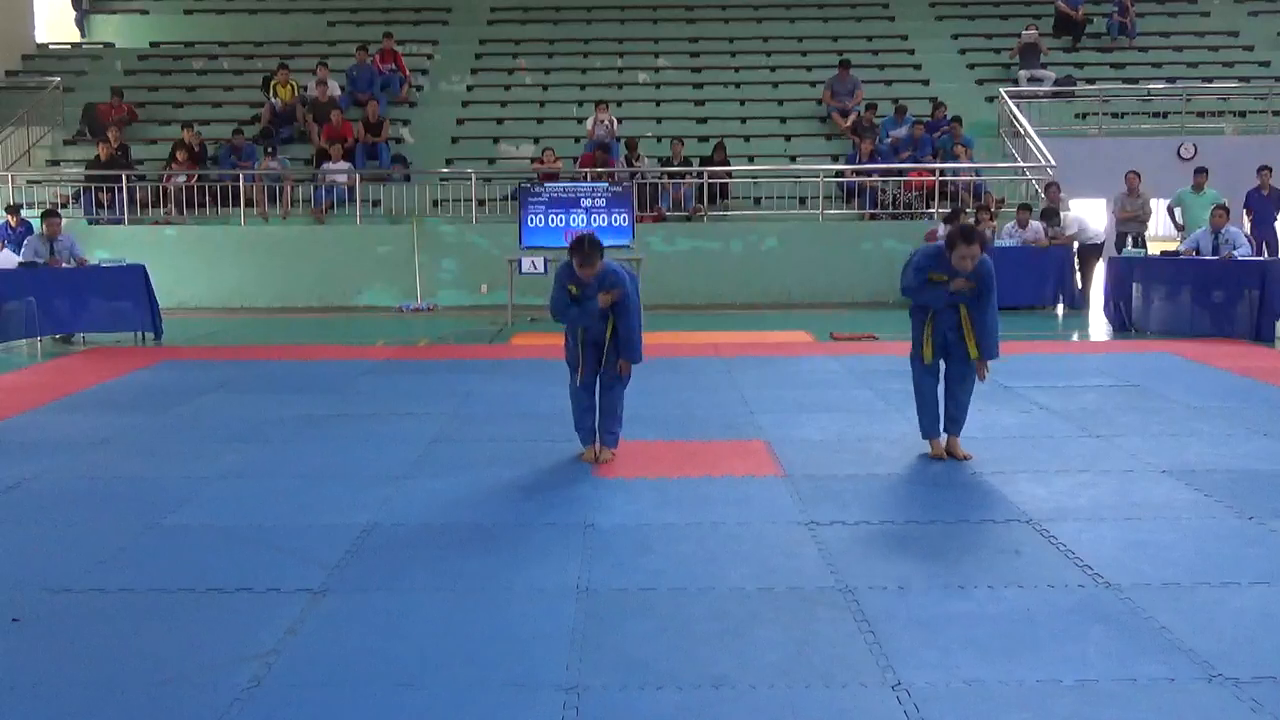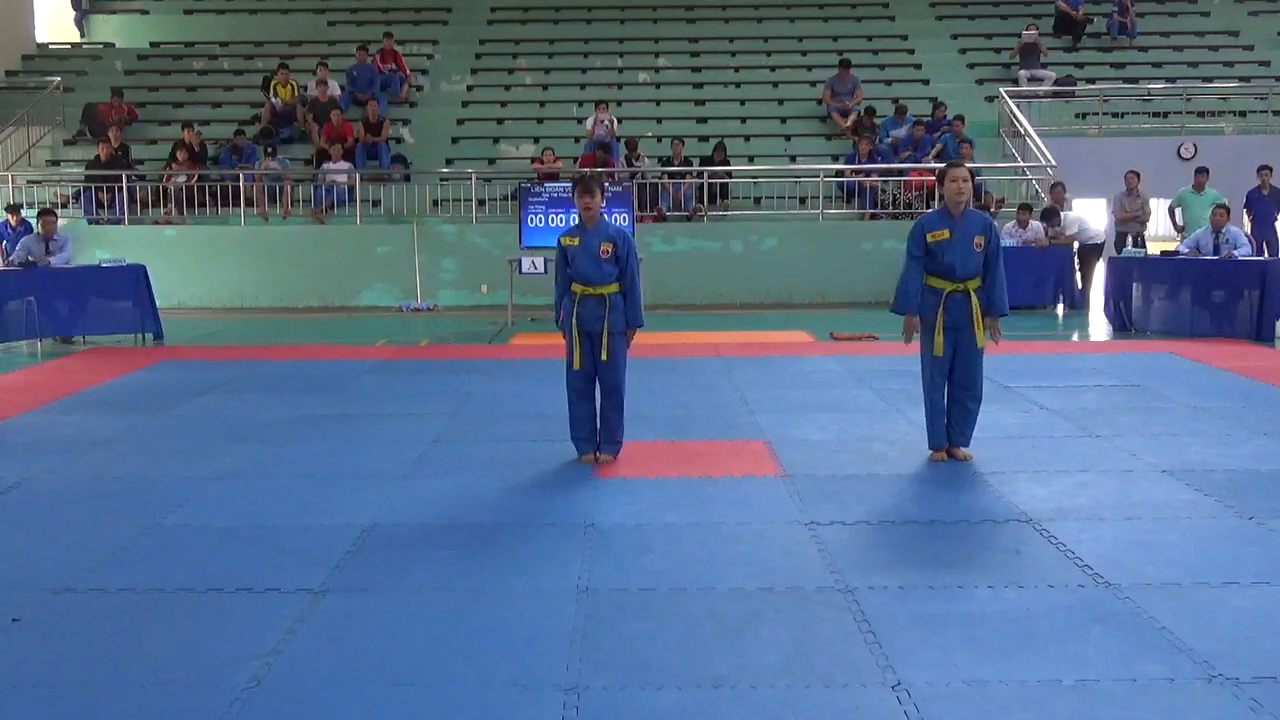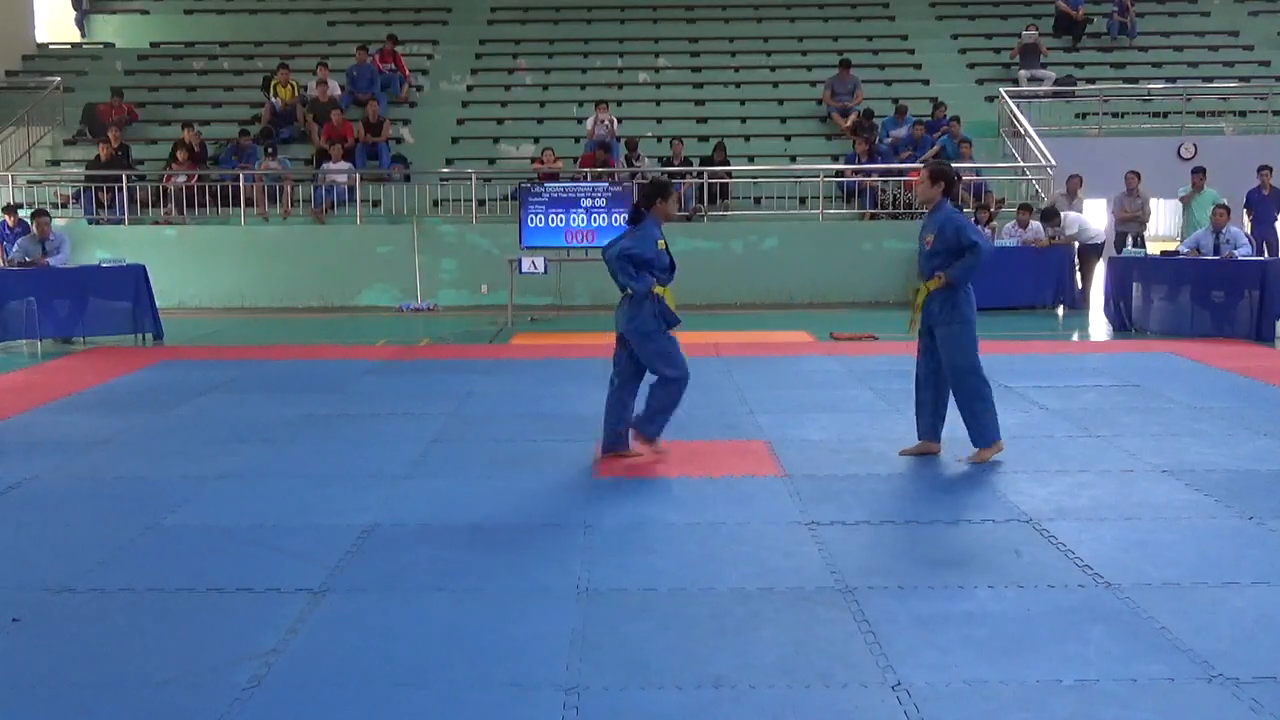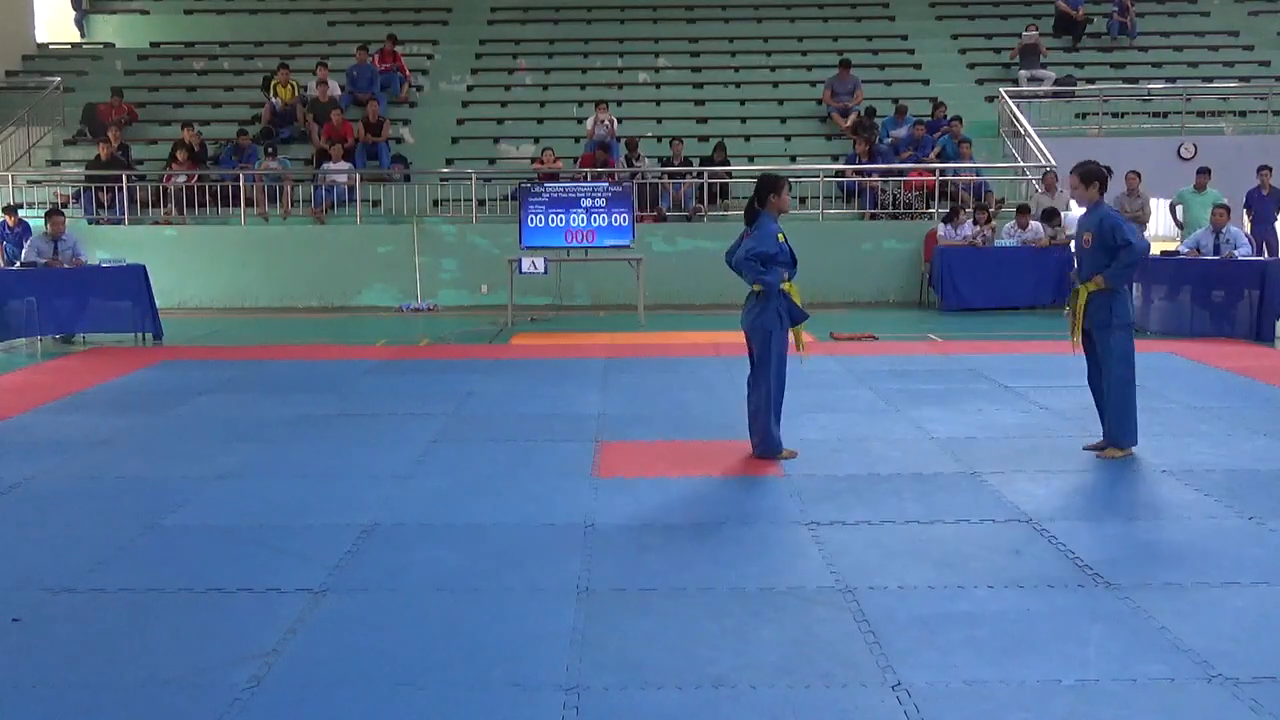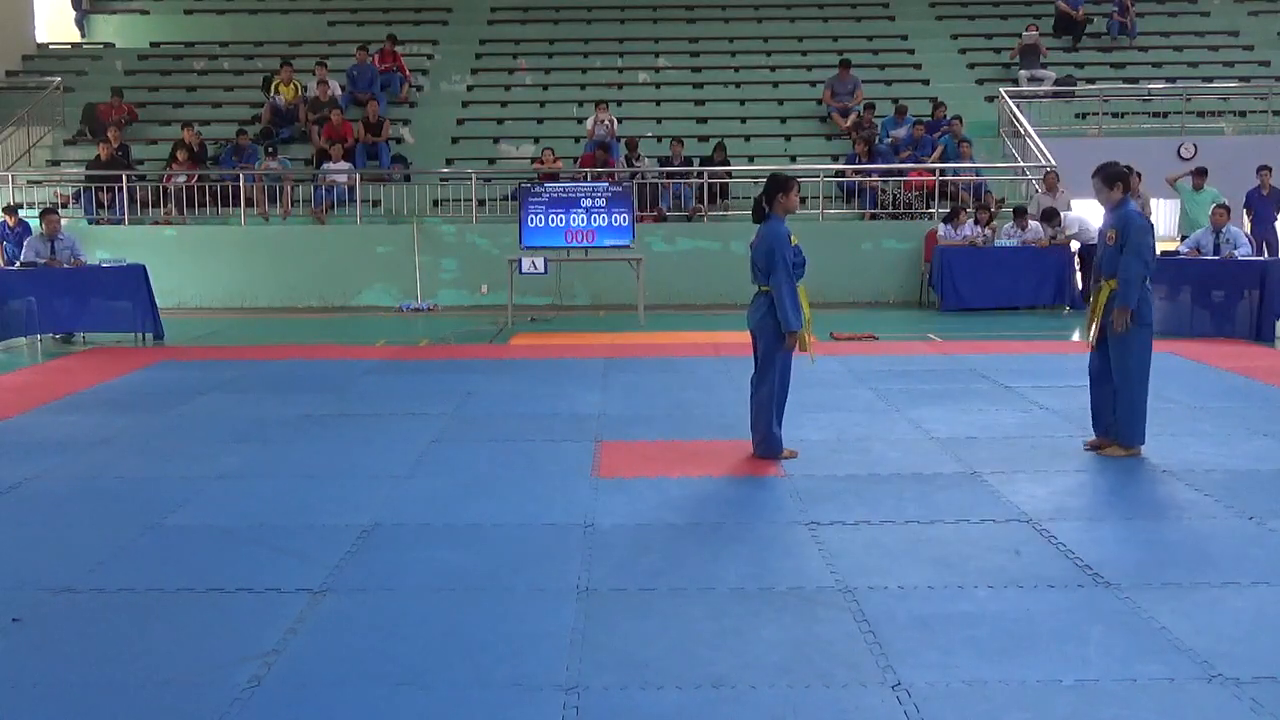
dt=1s
person 1, frame 1
left shoulder: (984, 267)
right shoulder: (927, 257)
left elbow: (986, 310)
right elbow: (909, 289)
left wrist: (985, 351)
right wrist: (946, 290)
left hip: (962, 314)
right hip: (928, 314)
left knee: (962, 375)
right knee: (925, 374)
left ankle: (953, 437)
right ankle: (934, 438)
person 1, frame 2
left shoulder: (984, 224)
right shoulder: (926, 224)
left elbow: (994, 270)
right elbow: (912, 268)
left wrist: (994, 312)
right wrist: (910, 311)
left hip: (971, 307)
right hip: (935, 307)
left knee: (969, 381)
right knee: (935, 379)
left ankle: (956, 442)
right ankle: (938, 444)
person 1, frame 3
left shoulder: (950, 218)
right shoulder: (933, 217)
left elbow: (982, 248)
left wrist: (951, 277)
right wrist: (930, 278)
left hip: (953, 305)
right hip: (935, 305)
left knee: (965, 371)
right knee: (929, 373)
left ankle: (989, 440)
right ankle: (930, 439)
person 1, frame 4
left shoulder: (1109, 218)
right shoulder: (1086, 219)
left elbow: (1139, 248)
left wrist: (1109, 278)
right wrist: (1080, 275)
left hip: (1109, 306)
right hip: (1088, 305)
left knee: (1116, 374)
right knee: (1097, 375)
left ankle: (1122, 442)
right ankle: (1113, 435)
person 1, frame 5
left shoulder: (1132, 218)
right shoulder: (1112, 216)
left elbow: (1135, 265)
left wrist: (1124, 307)
right wrist: (1099, 299)
left hip: (1128, 308)
right hip: (1109, 305)
left knee: (1128, 374)
right knee: (1100, 370)
left ankle: (1129, 441)
right ankle: (1108, 433)
person 2, frame 1
left shoulder: (617, 277)
right shoulder: (564, 274)
left elbow: (629, 317)
right elbow: (559, 312)
left wrist: (628, 354)
right wrist: (595, 305)
left hip: (611, 331)
right hip: (579, 330)
left knee: (612, 384)
right knee: (581, 383)
left ankle: (608, 442)
right ankle: (589, 442)
person 2, frame 2
left shoulder: (620, 236)
right shoulder: (567, 239)
left elbow: (631, 281)
right elbow: (562, 282)
left wrist: (632, 322)
right wrist: (562, 320)
left hip: (610, 315)
right hip: (577, 315)
left knee: (612, 383)
right knee: (579, 383)
left ankle: (609, 446)
right ankle: (586, 446)
person 2, frame 3
left shoulder: (644, 231)
right shoulder: (648, 235)
left elbow: (609, 251)
right elbow: (616, 255)
left wrist: (627, 286)
right wrist: (639, 285)
left hip: (637, 313)
right hip: (644, 316)
left knee: (625, 378)
right knee: (675, 374)
left ankle: (614, 442)
right ankle: (646, 428)
person 2, frame 4
left shoulder: (759, 226)
right shoulder: (768, 230)
left elbow: (732, 257)
right elbow: (741, 258)
right wrist: (772, 279)
left hip: (762, 309)
right hip: (769, 312)
left knee: (763, 378)
right knee: (768, 379)
left ankle: (764, 442)
right ankle: (767, 445)
person 2, frame 5
left shoulder: (767, 229)
right shoulder: (779, 234)
right elbow: (783, 283)
right wrist: (791, 326)
left hip: (763, 311)
right hip: (774, 314)
left knee: (765, 378)
right knee: (773, 380)
left ankle: (764, 442)
right ankle: (769, 445)
